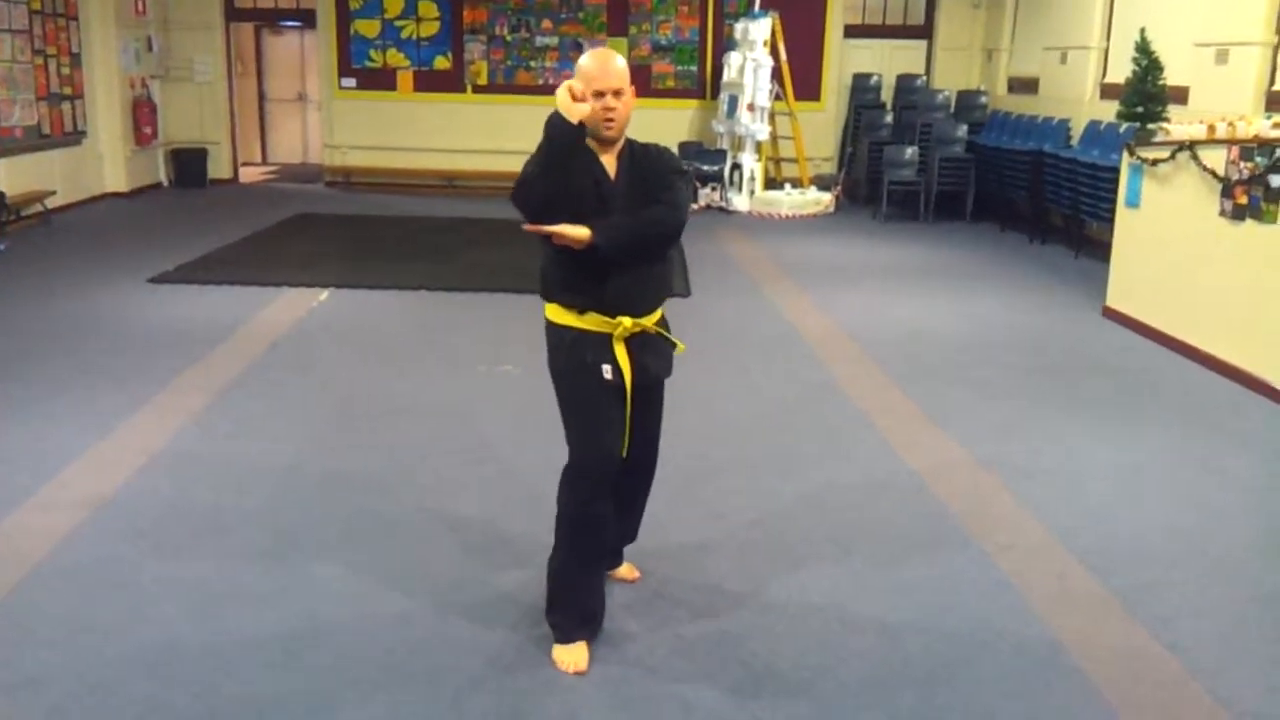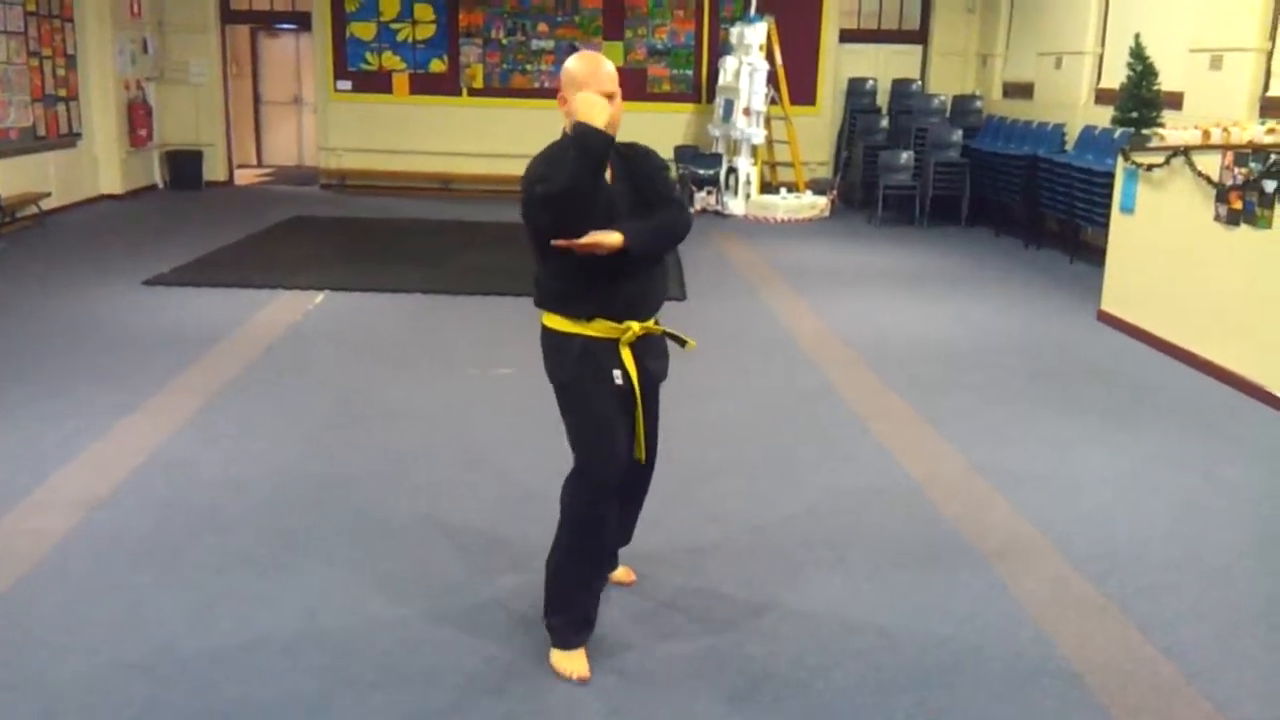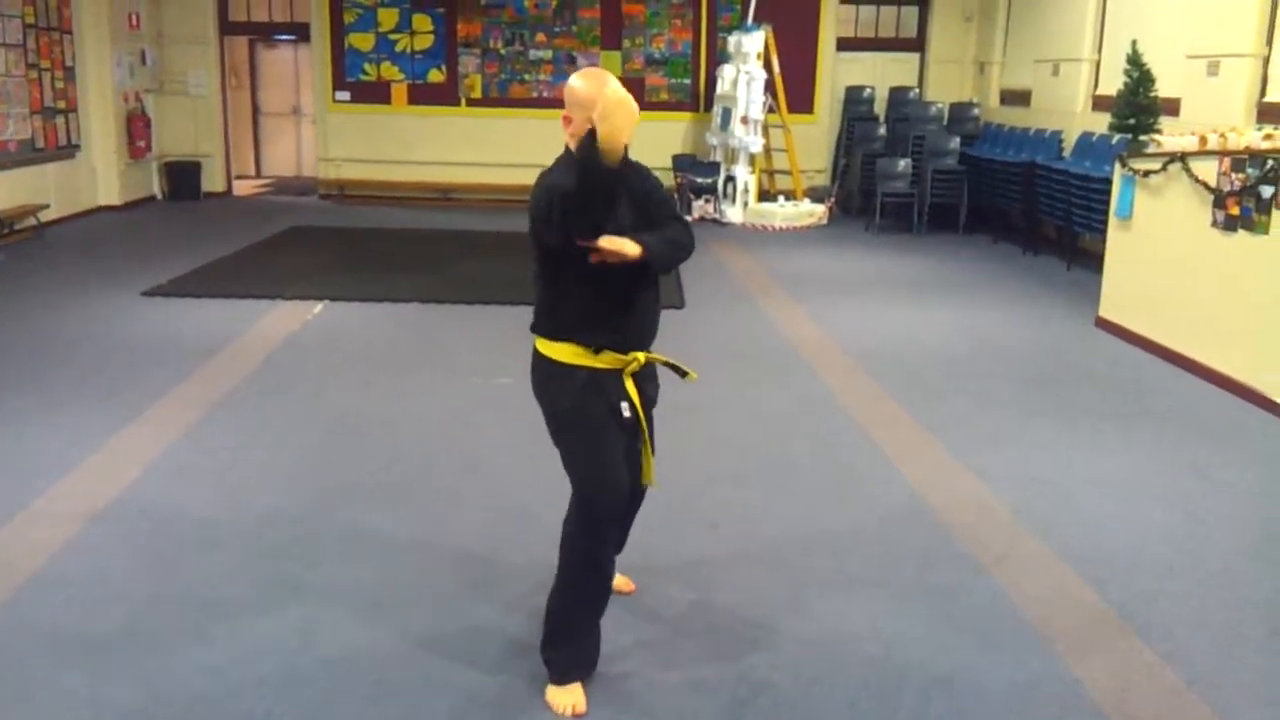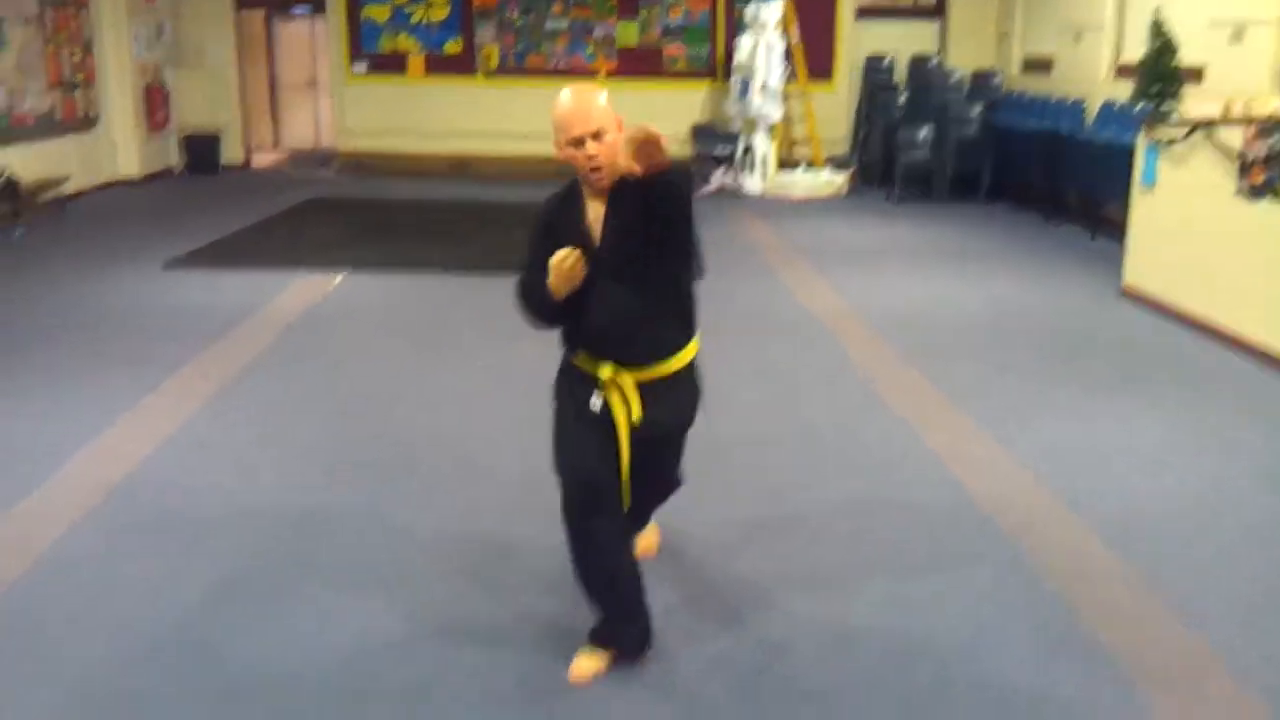
dt=0.5s
person 1, frame 1
left shoulder: (657, 163)
right shoulder: (557, 159)
left elbow: (668, 221)
right elbow: (534, 204)
left wrist: (592, 235)
right wrist: (563, 125)
left hip: (644, 336)
right hip: (581, 339)
left knee: (637, 456)
right knee: (593, 464)
left ankle: (607, 551)
right ankle: (572, 619)
person 1, frame 2
left shoulder: (642, 162)
right shoulder: (549, 169)
left elbow: (675, 219)
right elbow: (572, 217)
left wrist: (621, 239)
right wrist: (589, 137)
left hip: (638, 339)
right hip: (580, 344)
left knee: (634, 460)
right knee: (599, 468)
left ankle: (602, 555)
right ankle: (567, 624)
person 1, frame 3
left shoulder: (635, 179)
right shoulder: (558, 186)
left elbow: (680, 238)
right elbow: (586, 217)
left wrist: (637, 246)
right wrist: (608, 148)
left hip: (629, 365)
right hip: (573, 372)
left knee: (629, 481)
right knee: (600, 496)
left ankle: (600, 564)
right ankle: (567, 661)
person 1, frame 4
left shoulder: (651, 186)
right shoulder: (555, 213)
left elbow: (678, 187)
right elbow: (536, 306)
left wrist: (655, 166)
right wrist: (553, 286)
left hip: (664, 378)
right hip: (590, 376)
left knee: (653, 476)
right knee: (586, 493)
left ankle: (633, 521)
right ankle: (621, 630)
